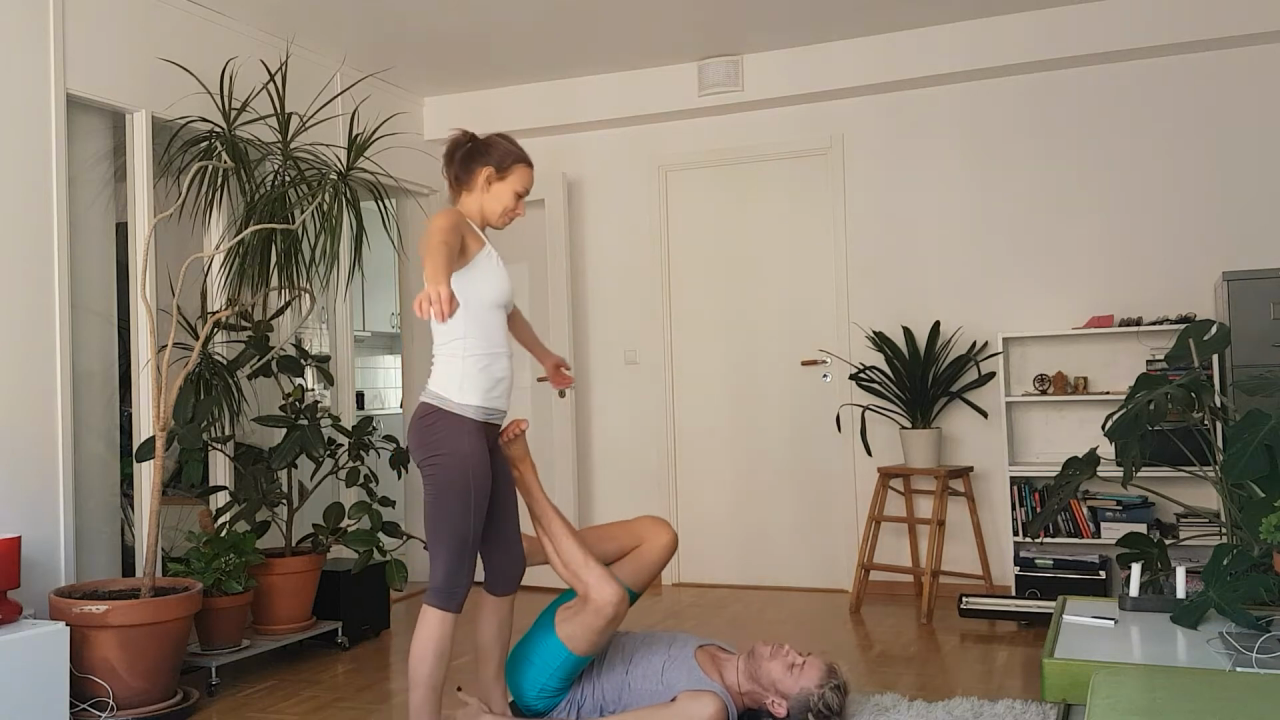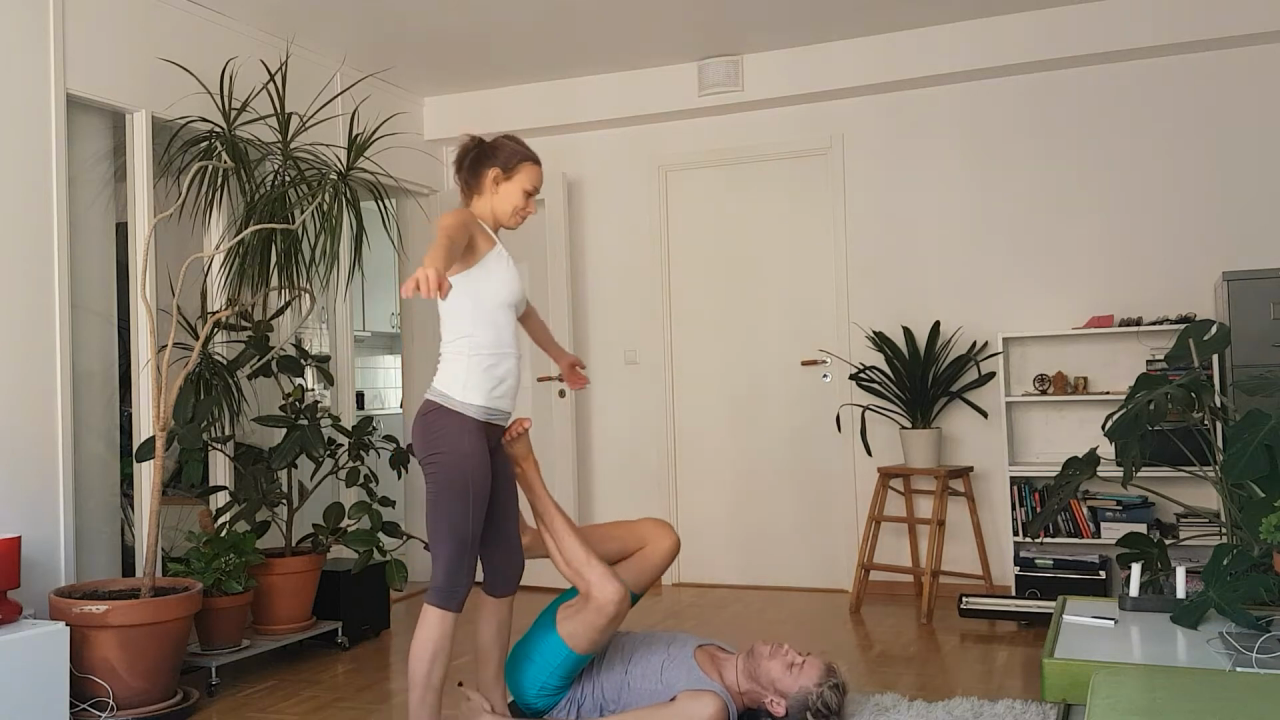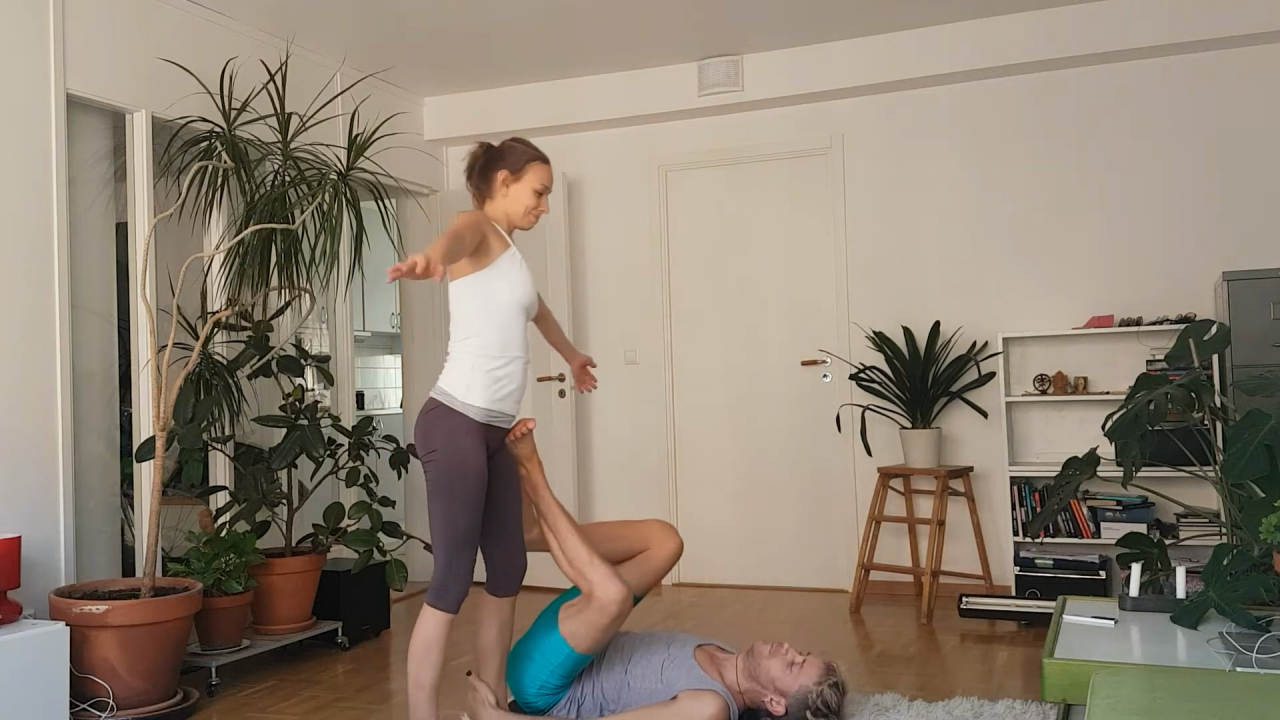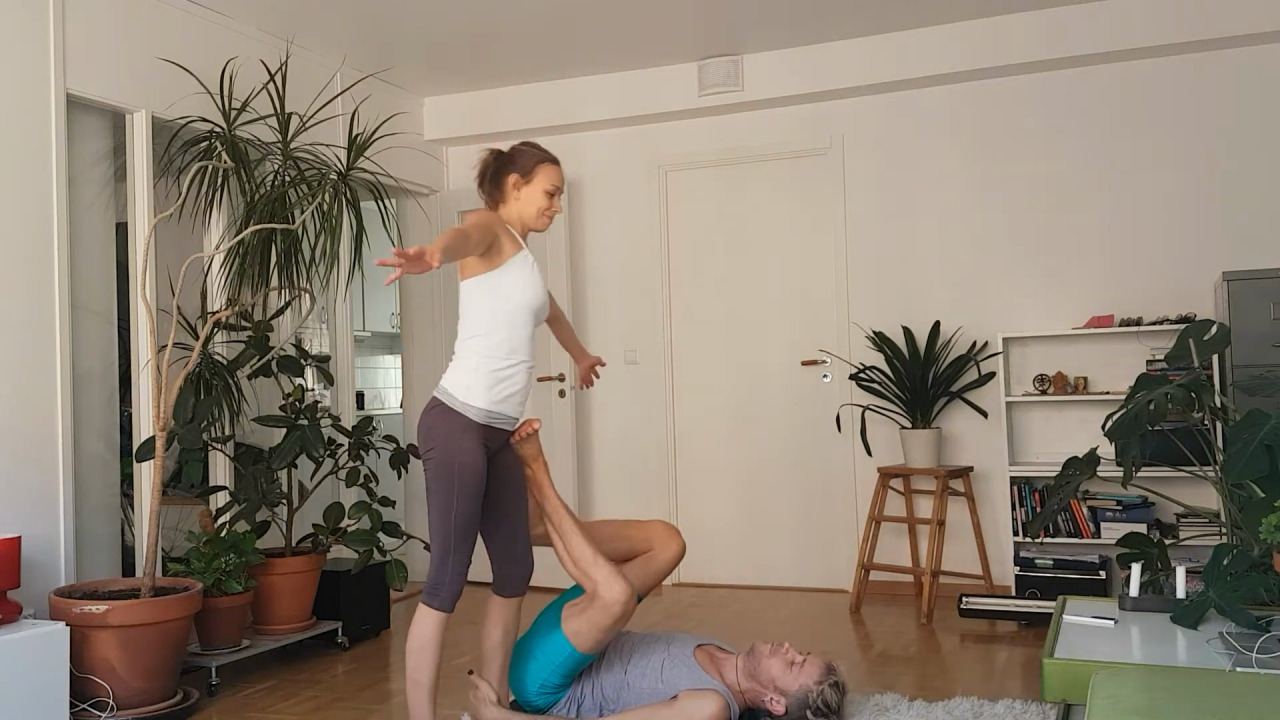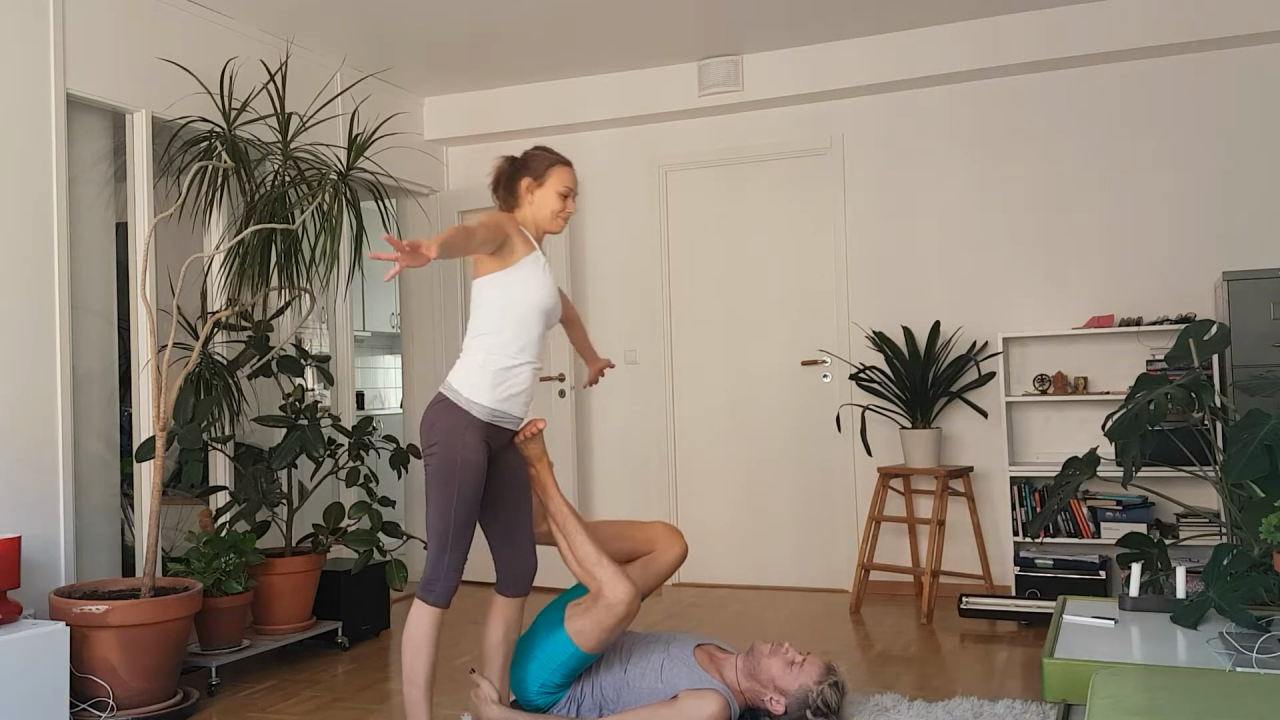
dt=0.1s
person 1, frame 1
left shoulder: (477, 240)
right shoulder: (451, 224)
left elbow: (503, 309)
right elbow: (436, 252)
left wrist: (545, 356)
right wrist: (436, 282)
left hip: (480, 427)
right hip: (451, 424)
left knee: (506, 570)
right knee: (449, 584)
person 1, frame 2
left shoulder: (492, 247)
right shoulder: (464, 228)
left elbow: (519, 308)
right elbow: (445, 241)
left wrist: (561, 355)
right wrist: (433, 264)
left hip: (488, 429)
right hip: (453, 423)
left knee: (505, 573)
right knee: (452, 581)
person 1, frame 3
left shoulder: (505, 249)
right shoulder: (476, 229)
left elbow: (533, 306)
right elbow: (452, 239)
left wrist: (572, 354)
right wrist: (432, 257)
left hip: (493, 432)
right hip: (456, 423)
left knee: (508, 572)
right knee: (451, 581)
person 1, frame 4
left shoulder: (524, 254)
right shoulder: (491, 231)
left elbow: (550, 310)
right elbow: (463, 236)
left wrist: (581, 356)
right wrist: (433, 254)
left hip: (499, 433)
right hip: (457, 423)
left knee: (514, 572)
right knee: (446, 580)
person 1, frame 5
left shoulder: (536, 255)
right shoulder: (502, 232)
left elbow: (564, 309)
right elbow: (468, 234)
left wrist: (590, 355)
right wrist: (433, 247)
left hip: (502, 433)
right hip: (460, 420)
left knee: (518, 571)
right knee: (443, 576)
person 2, frame 1
right shoulder: (733, 665)
left hip: (543, 688)
right hip: (577, 656)
left knee: (608, 595)
right knee: (657, 536)
left ankle: (527, 479)
right ankle: (519, 550)
person 2, frame 2
right shoulder: (734, 665)
left hip: (545, 687)
right hip: (578, 657)
left knee: (609, 592)
right knee: (659, 537)
left ankle: (529, 477)
right ankle: (528, 540)
person 2, frame 3
right shoulder: (734, 665)
left hip: (544, 686)
right hip: (580, 658)
left knee: (612, 593)
right knee: (663, 541)
left ankle: (533, 477)
right ankle: (532, 533)
person 2, frame 4
right shoulder: (735, 665)
left hip: (545, 685)
right hip: (578, 658)
left knee: (616, 593)
right knee: (666, 540)
left ankle: (537, 477)
right ankle: (537, 525)
person 2, frame 5
right shoulder: (735, 666)
left hip: (545, 686)
right hip: (579, 657)
left knee: (619, 594)
right knee: (668, 543)
left ankle: (541, 476)
right ankle: (541, 524)
